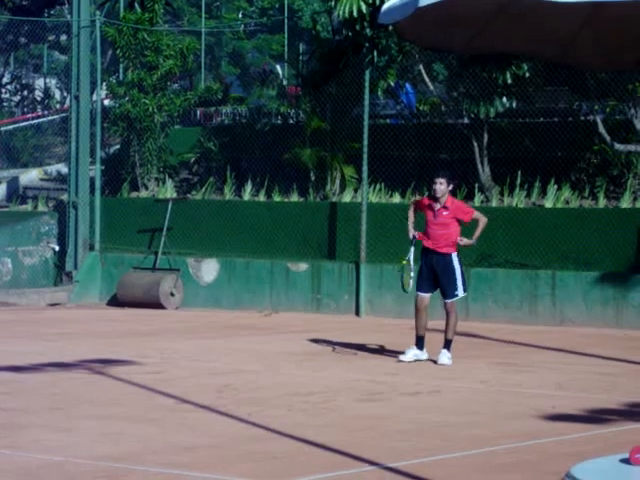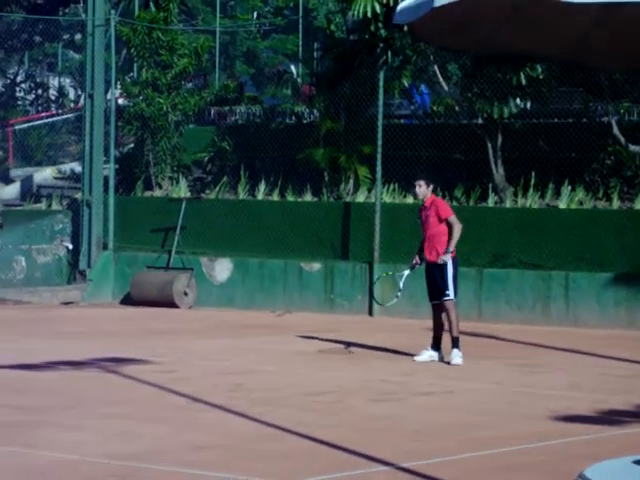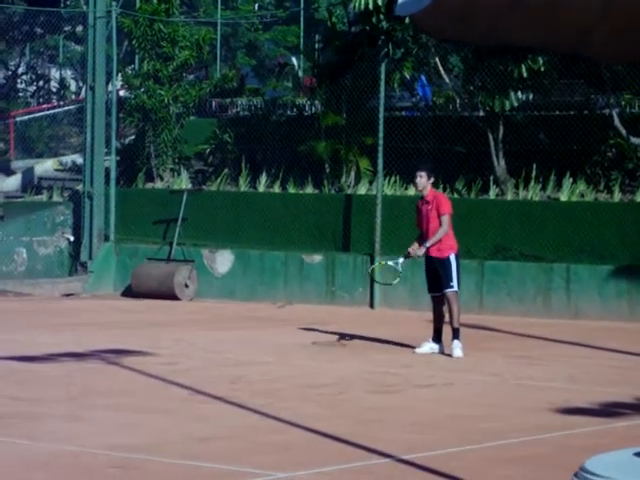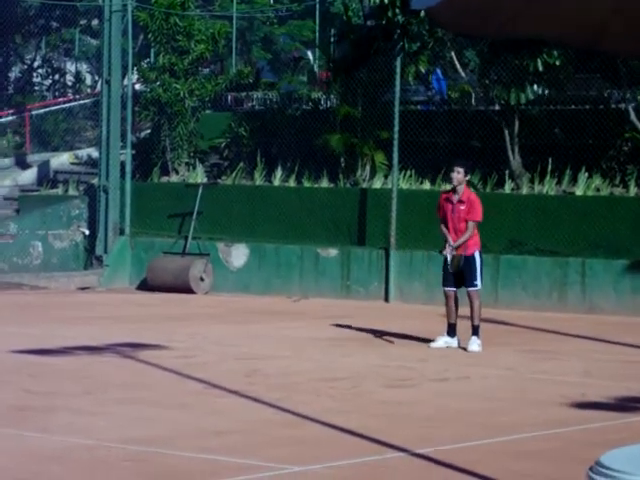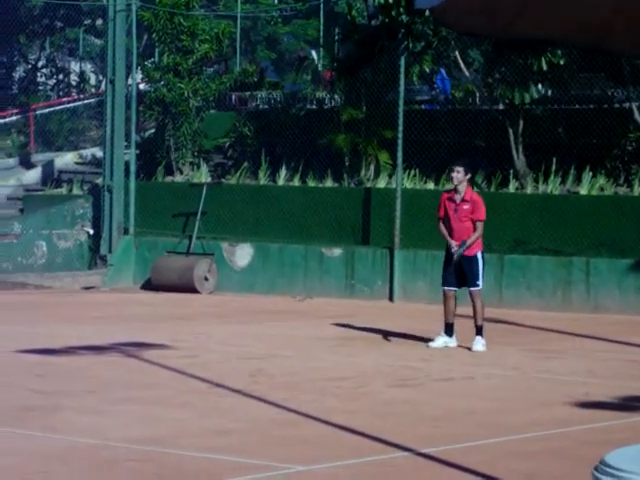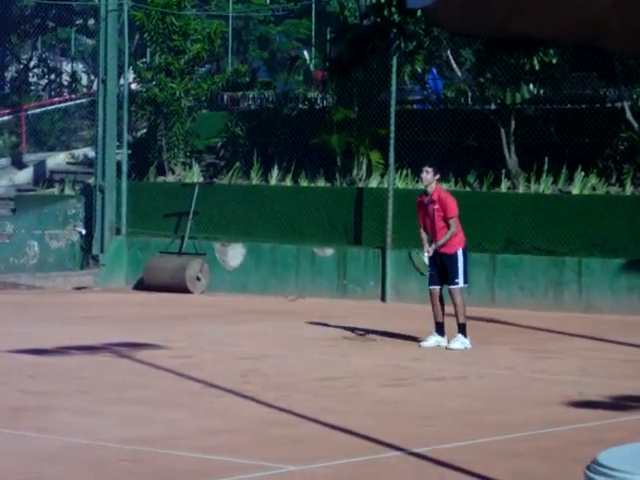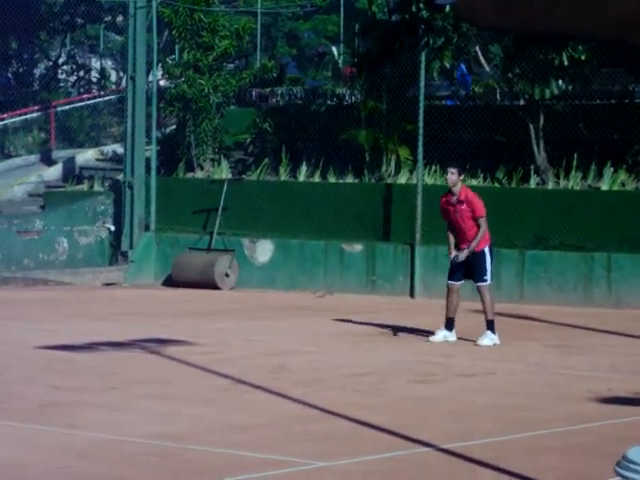
dt=0.7s
person 1, frame 1
left shoulder: (457, 206)
right shoulder: (425, 202)
left elbow: (483, 219)
right elbow: (412, 206)
left wrist: (472, 240)
right wrist: (411, 227)
left hip: (448, 258)
right hip: (428, 256)
left knee: (450, 305)
right knee: (420, 301)
left ankle: (446, 350)
right ankle: (419, 348)
person 1, frame 2
left shoulder: (439, 204)
right shoulder: (423, 209)
left elbow: (457, 226)
left wrist: (449, 252)
right wrist: (419, 254)
left hip: (444, 261)
right hip: (430, 262)
left knee: (448, 303)
right knee: (436, 306)
left ankle: (456, 349)
right ankle: (435, 349)
person 1, frame 3
left shoulder: (440, 198)
right shoulder: (420, 204)
left elbow: (445, 228)
left wrist: (424, 246)
right wrist: (415, 246)
left hip: (446, 253)
right hip: (430, 255)
left knee: (450, 294)
right knee: (436, 298)
left ankle: (456, 341)
right ankle: (436, 341)
person 1, frame 4
left shoulder: (473, 200)
right shoulder: (444, 197)
left elbow: (470, 231)
left wrist: (454, 246)
right wrist: (448, 239)
left hip: (469, 251)
right hip: (451, 251)
left knee: (473, 293)
right knee: (449, 293)
left ankle: (475, 337)
right ankle: (451, 336)
person 1, frame 5
left shoulder: (475, 200)
right shoulder: (445, 197)
left elbow: (479, 231)
left wrist: (463, 246)
right wrist: (449, 241)
left hip: (471, 252)
right hip: (452, 252)
left knee: (475, 293)
right knee: (448, 292)
left ankle: (479, 337)
right ankle: (448, 335)
person 1, frame 6
left shoulder: (446, 198)
right shoulder: (420, 201)
left elbow: (453, 228)
left wrist: (434, 246)
right wrist: (426, 246)
left hip: (454, 249)
right hip: (436, 250)
left knee: (455, 290)
right knee: (434, 291)
left ankle: (462, 336)
right ankle: (439, 334)
person 1, frame 7
left shoulder: (472, 198)
right shoulder: (445, 200)
left elbow: (483, 227)
left wrist: (469, 250)
right wrist: (452, 248)
left hip: (479, 247)
right hip: (460, 248)
left knee: (483, 287)
right knee: (452, 286)
left ankle: (491, 332)
right ankle: (448, 330)
